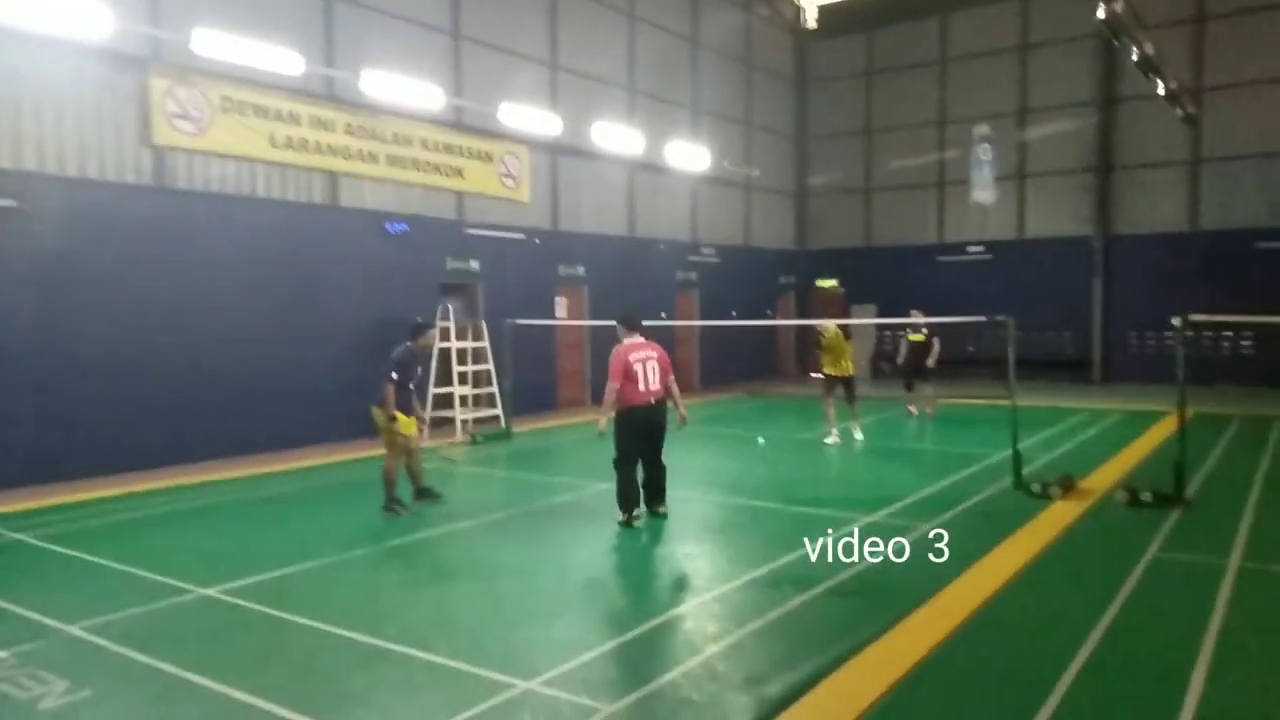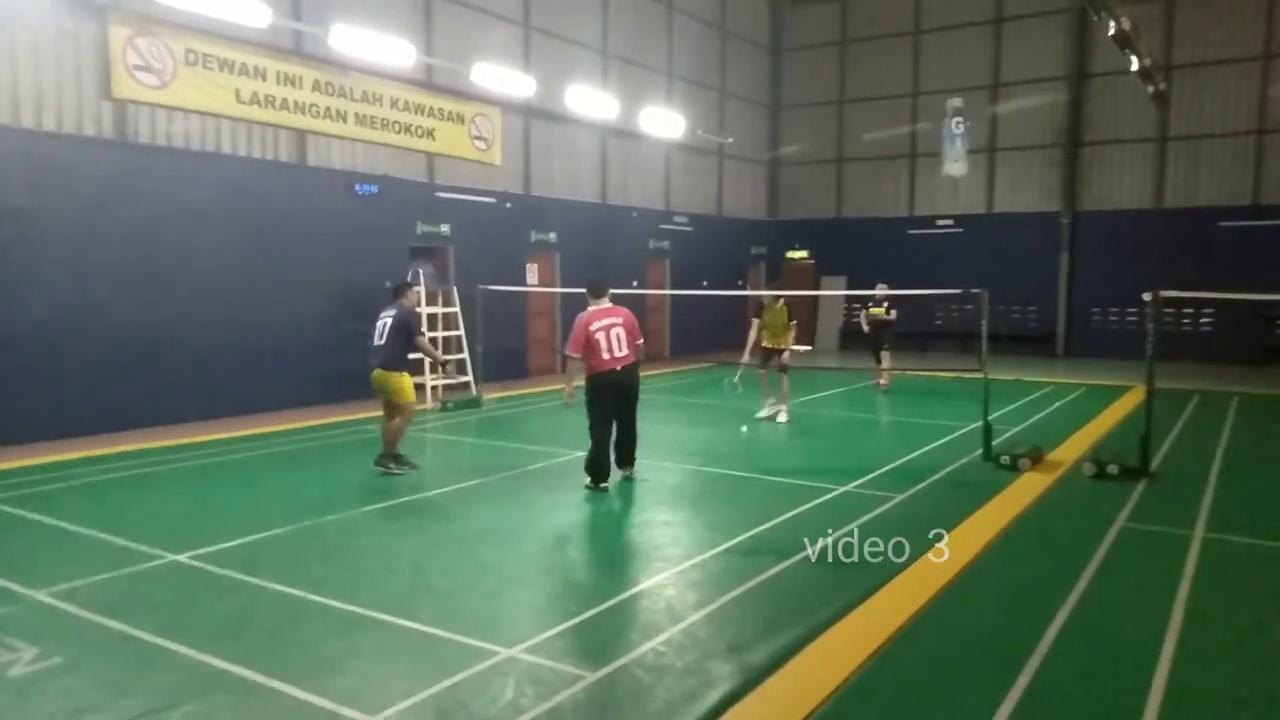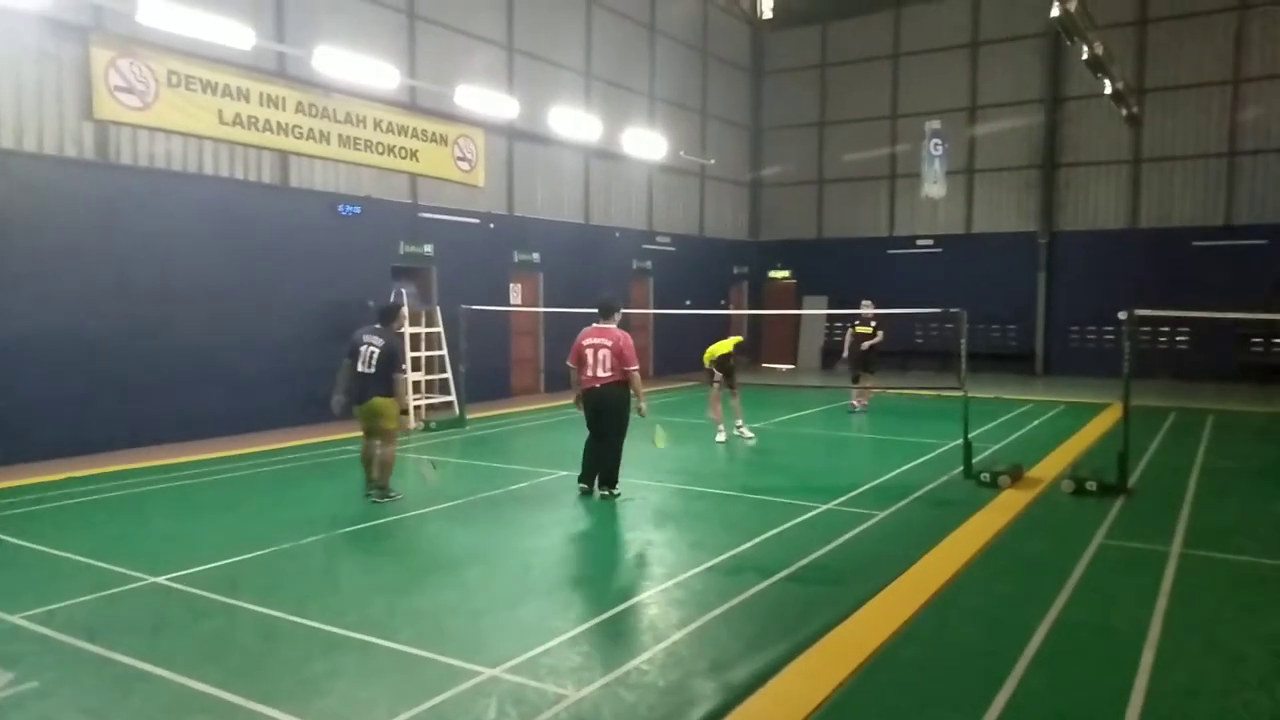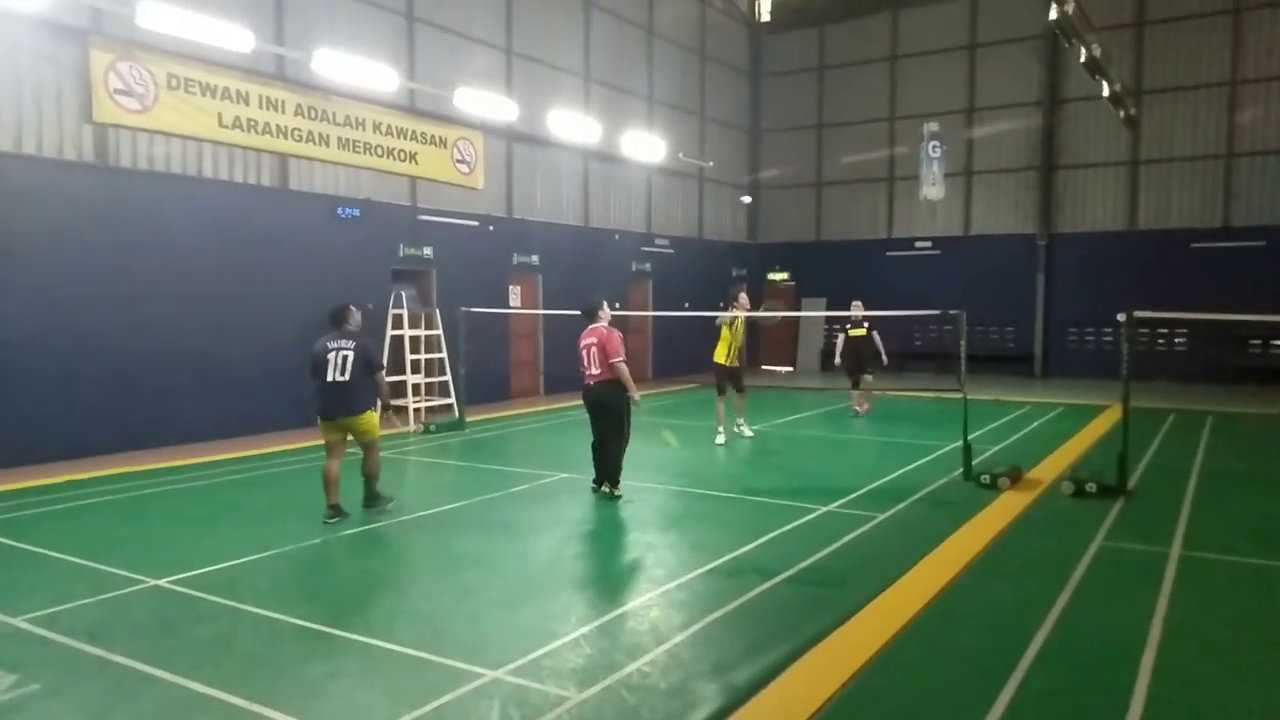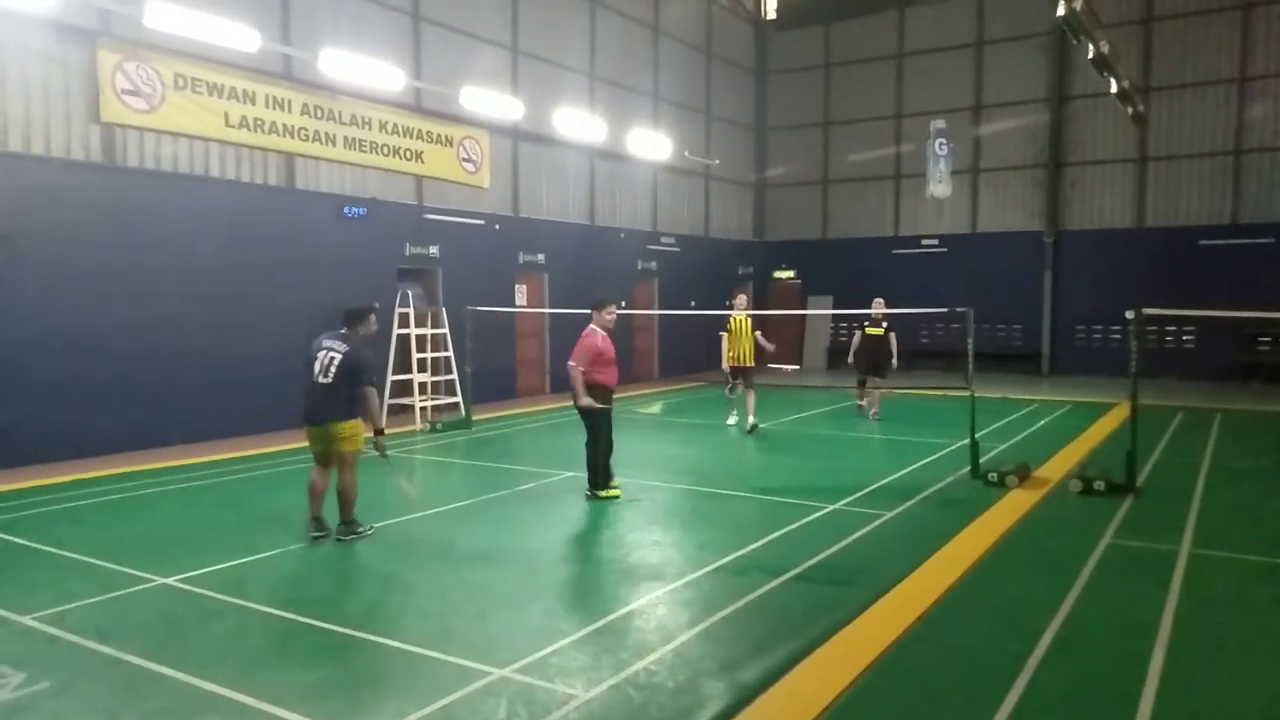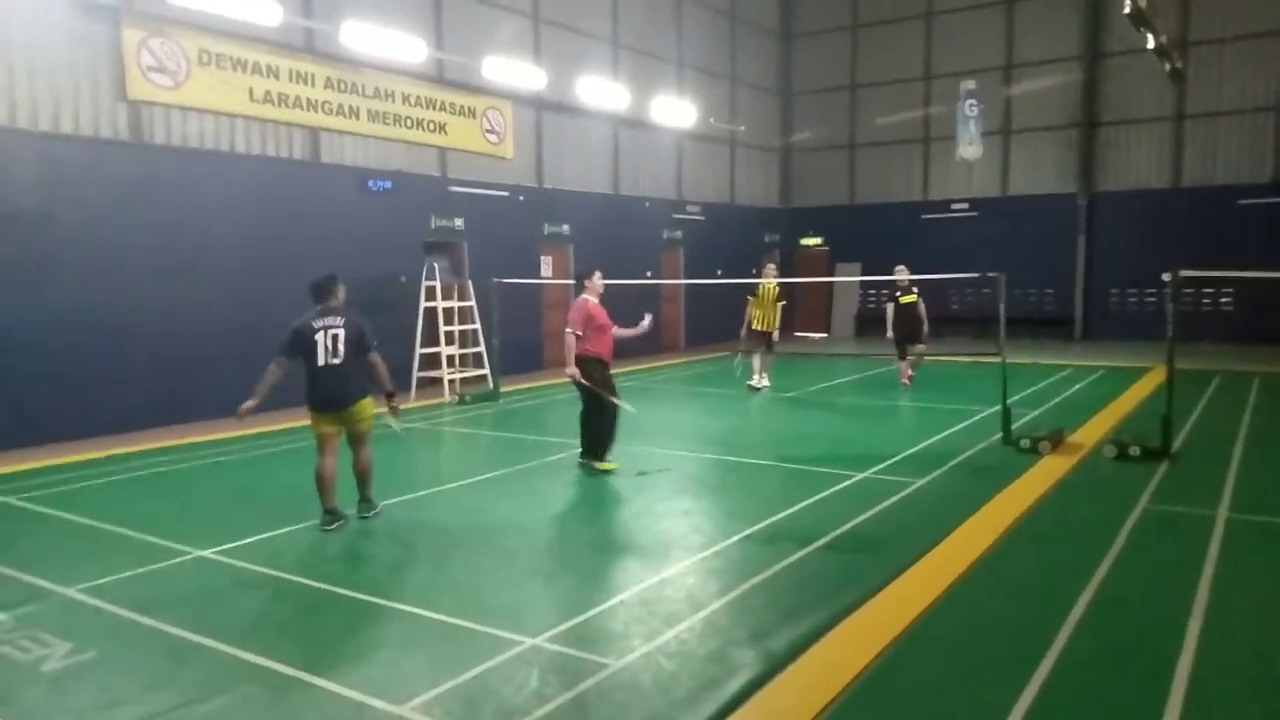
dt=0.7s
person 1, frame 1
left shoulder: (415, 357)
right shoulder: (401, 357)
right elbow: (389, 388)
left wrist: (418, 411)
right wrist: (392, 418)
left hip: (404, 412)
right hip: (389, 412)
left knee: (413, 450)
right knee: (395, 455)
left ankle: (420, 489)
right ankle: (390, 500)
person 1, frame 2
left shoulder: (384, 314)
right shoulder: (408, 314)
right elbow: (421, 343)
right wrist: (443, 363)
left hip: (376, 370)
right hip: (393, 371)
left knee: (390, 414)
right knee: (405, 413)
left ankle: (392, 457)
right ankle: (385, 456)
person 1, frame 3
left shoulder: (360, 335)
right shoulder: (393, 343)
left elbow: (347, 365)
right elbow: (398, 379)
left wrist: (339, 392)
right wrist: (403, 410)
left hip: (360, 397)
right hip: (384, 399)
left knee: (368, 438)
right knee: (388, 442)
left ankle: (369, 482)
right ankle: (382, 489)
person 1, frame 4
left shoulder: (319, 346)
right shoulder: (363, 345)
left elbow: (317, 381)
right elbow: (379, 379)
left wrist: (324, 408)
right wrist: (386, 404)
left hip: (329, 412)
right hip: (360, 410)
left knee: (333, 457)
right knee: (371, 451)
left ankle: (332, 508)
right ankle: (371, 496)
person 1, frame 5
left shoulder: (321, 341)
right shoulder: (359, 354)
right elbow: (368, 394)
right wrist: (378, 432)
left hip: (313, 417)
right hip: (343, 420)
left knee: (321, 467)
right knee: (347, 470)
left ankle: (316, 521)
right ankle: (347, 524)
person 1, frame 6
left shoulder: (301, 326)
right shoulder: (353, 321)
left elbow: (278, 365)
right elbow: (374, 360)
left wrist: (256, 398)
right wrist: (390, 394)
left hip: (321, 401)
right hip: (356, 397)
left knee: (327, 454)
right knee: (361, 447)
left ankle: (330, 512)
right ankle: (365, 502)
person 2, frame 1
left shoulder: (620, 352)
right shoulder: (656, 350)
left elbow: (613, 387)
right elbow: (670, 382)
left wrist: (604, 416)
right wrist: (680, 408)
left hip: (632, 413)
right hip: (657, 409)
left knee: (625, 463)
right knee: (654, 460)
left ankle: (630, 509)
right ankle: (657, 504)
person 2, frame 2
left shoulder: (584, 319)
right shoulder: (625, 313)
left elbow: (574, 356)
right elbow: (639, 345)
left wrist: (569, 385)
right wrist: (636, 366)
left hip: (600, 379)
right hip: (628, 375)
left knee: (601, 429)
right knee: (627, 424)
left ankle: (599, 478)
right ankle: (627, 465)
person 2, frame 3
left shoulder: (584, 335)
right shoulder: (622, 337)
left elbow: (573, 367)
right elbow: (632, 372)
left wrist: (577, 391)
right wrist: (641, 399)
left hip: (590, 393)
right hip: (615, 394)
left knee: (595, 438)
right knee: (613, 442)
left ankle: (586, 480)
right ankle: (607, 486)
person 2, frame 4
left shoulder: (584, 337)
right shoulder: (609, 333)
right elbow: (617, 364)
right wrist: (632, 390)
left hip: (590, 390)
right hip: (610, 389)
left knee: (600, 438)
right knee: (619, 437)
left ankle: (601, 480)
right ankle: (611, 483)
person 2, frame 5
left shoulder: (600, 335)
right shoulder: (592, 338)
right elbow: (574, 366)
right wrist: (582, 396)
left hip: (600, 394)
right hip: (593, 395)
left knee: (604, 438)
right knee: (598, 440)
left ankle: (604, 479)
right ankle: (597, 487)
person 2, frame 6
left shoulder: (595, 306)
right shoulder: (583, 305)
left elbow: (611, 331)
right elbow: (571, 335)
left wrist: (636, 330)
right wrist: (571, 365)
left hip: (596, 365)
right hip: (589, 366)
left knee: (594, 411)
right knee: (608, 407)
left ankle: (590, 454)
right ankle: (595, 455)
